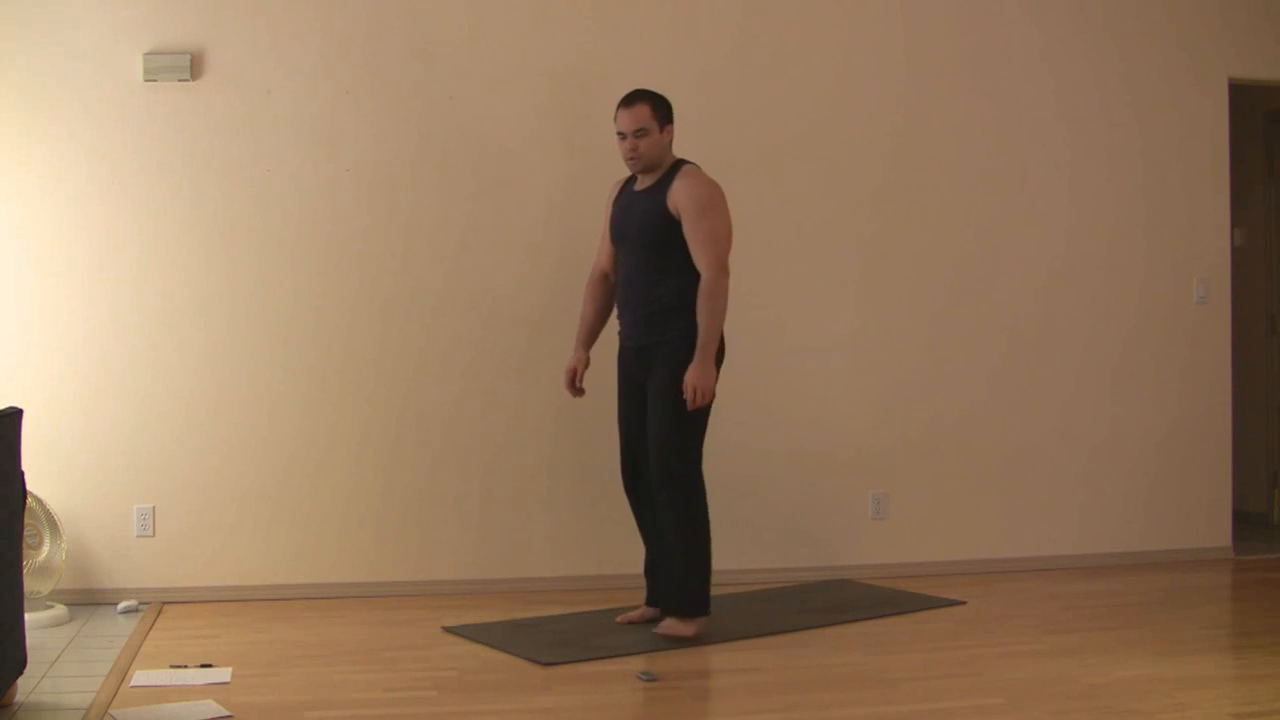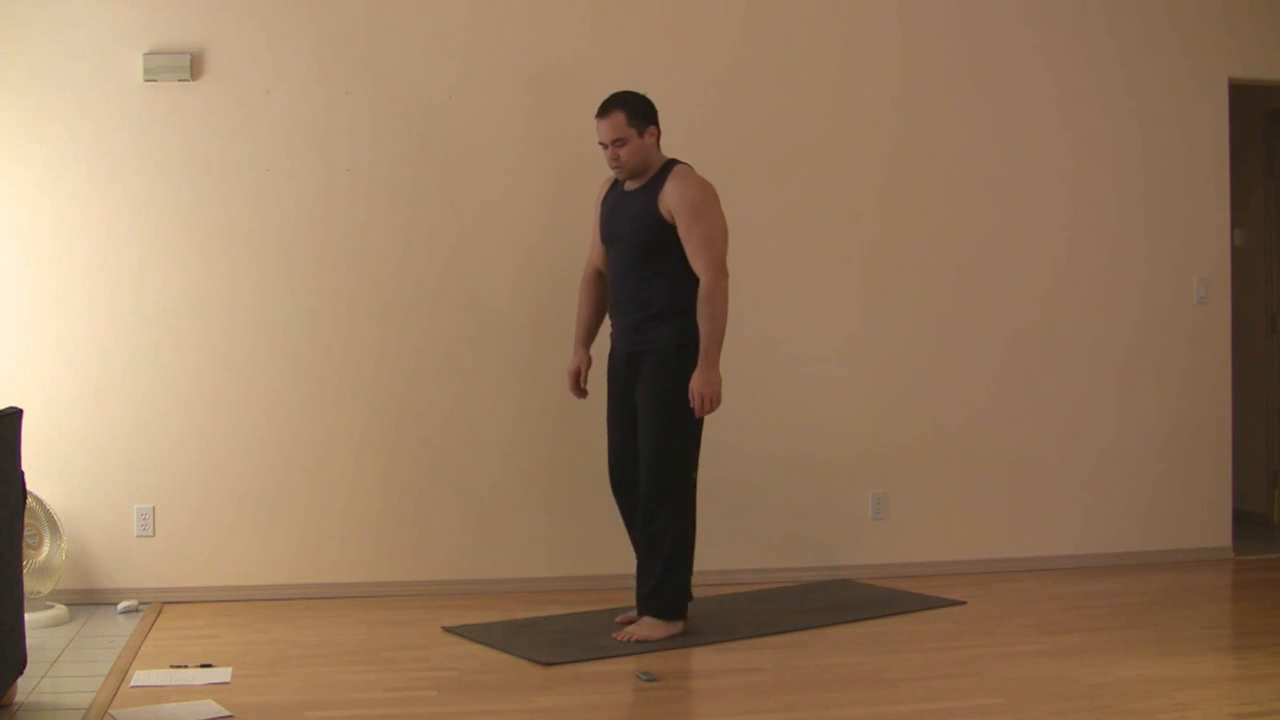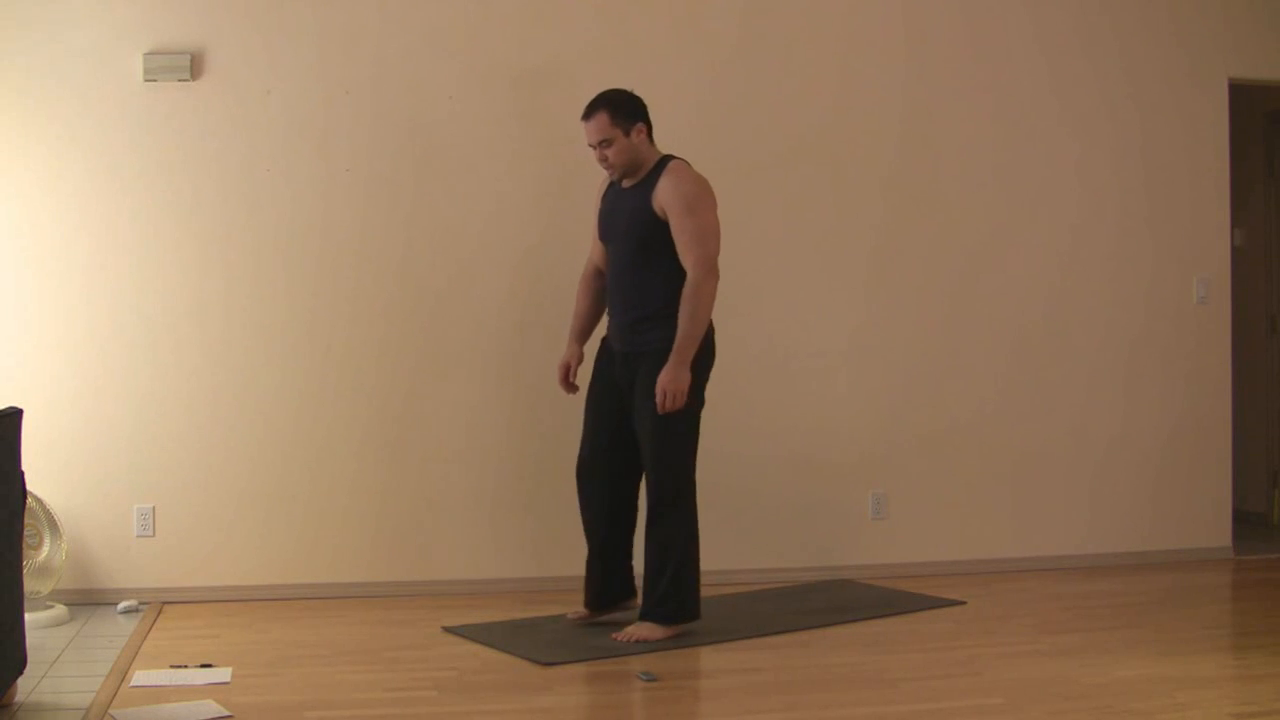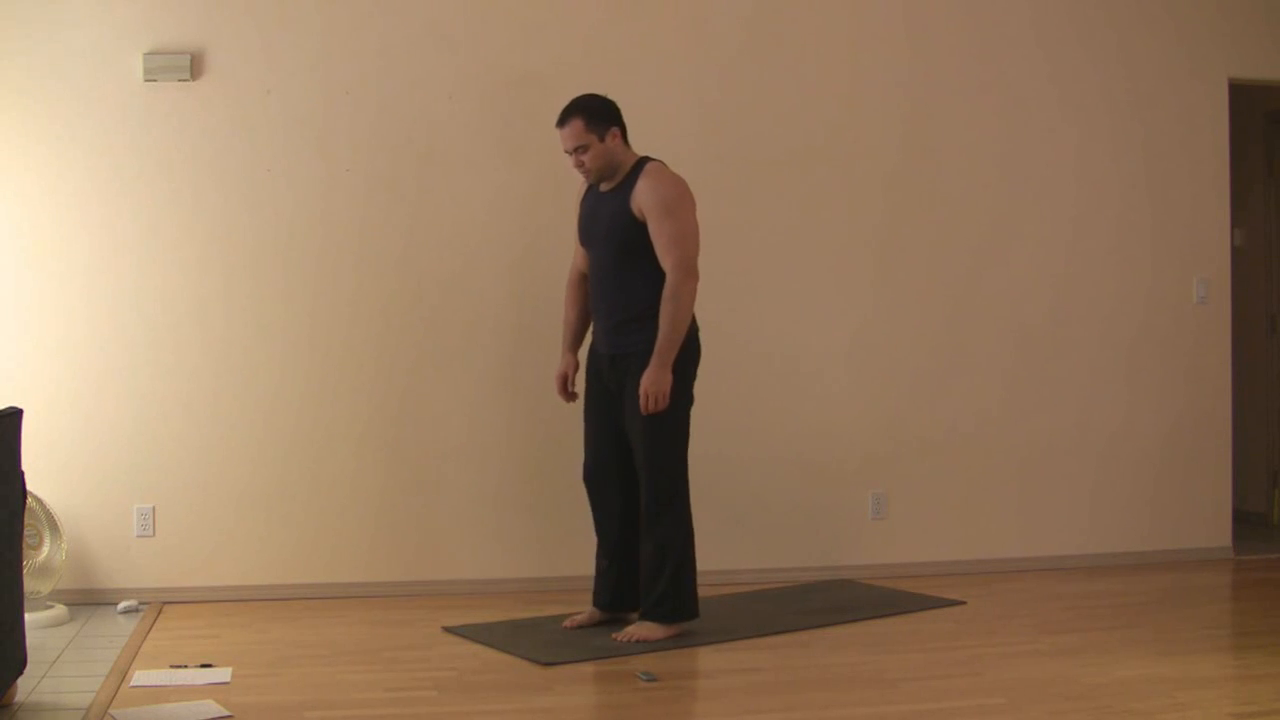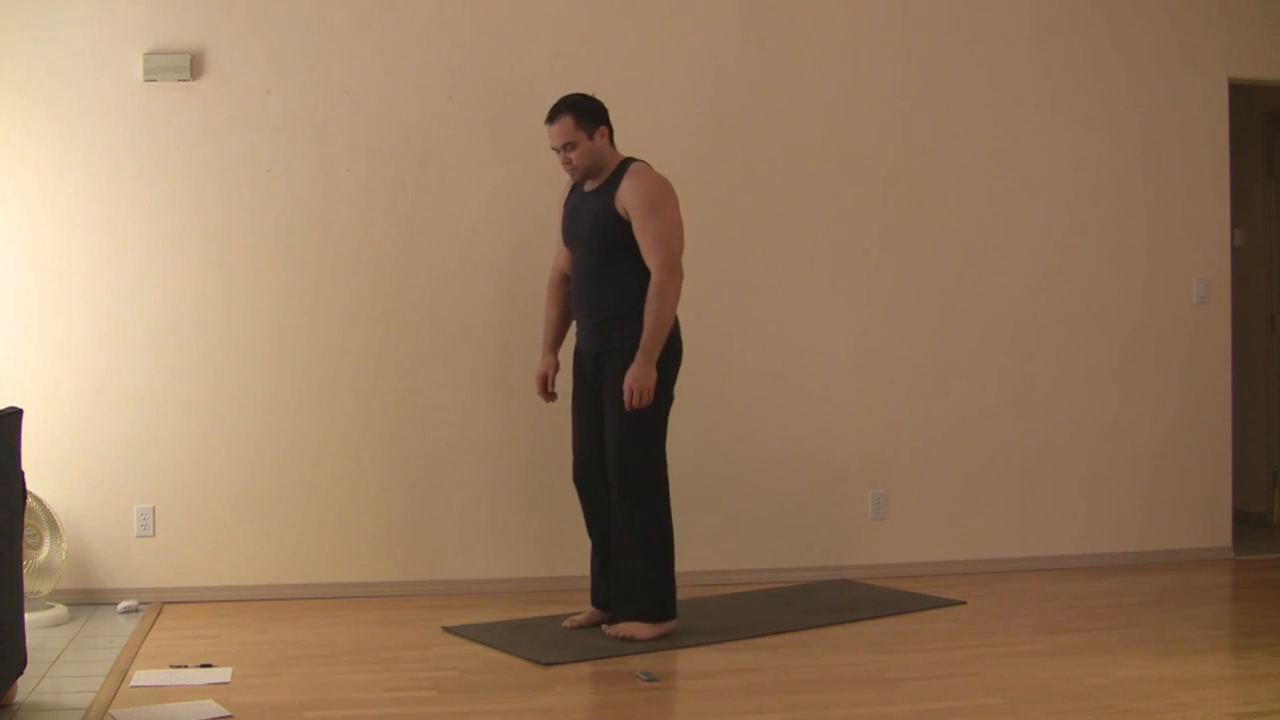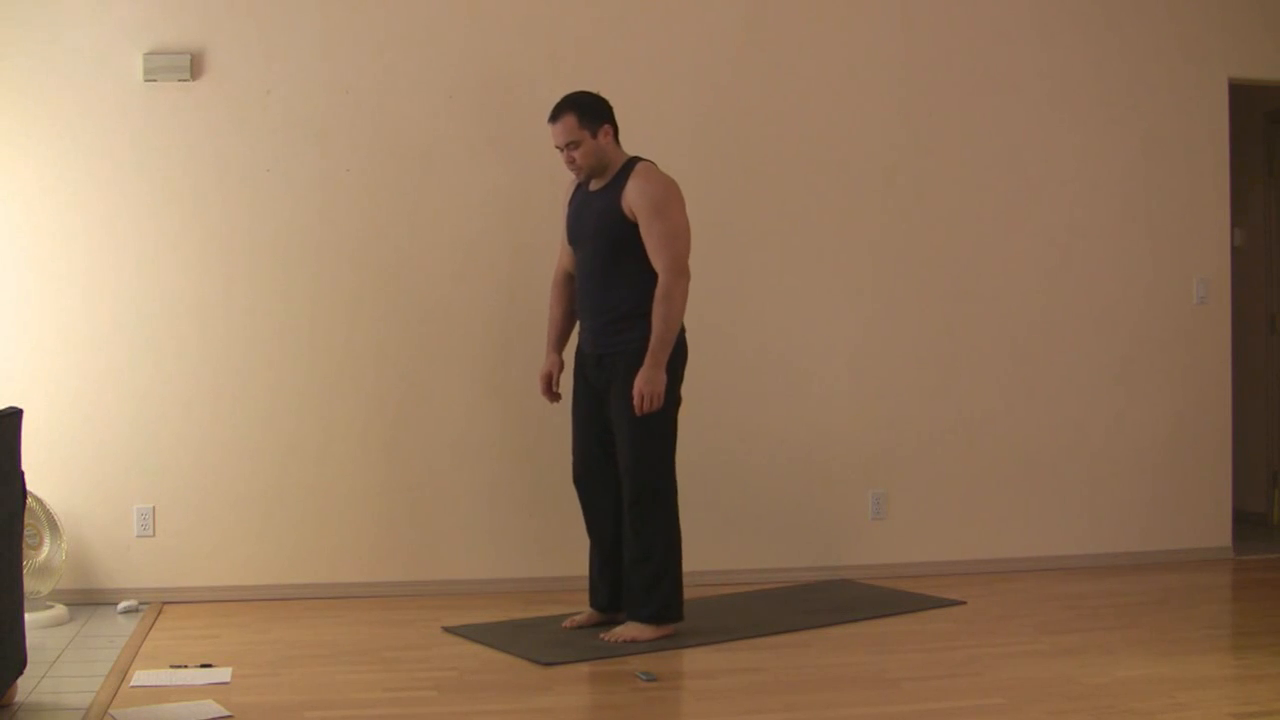
dt=0.4s
person 1, frame 1
left shoulder: (693, 188)
right shoulder: (621, 195)
left elbow: (714, 274)
right elbow: (604, 275)
left wrist: (704, 358)
right wrist: (582, 346)
left hip: (681, 351)
right hip: (635, 351)
left knee: (673, 471)
right knee: (640, 476)
left ankle: (689, 606)
right ankle: (664, 594)
person 1, frame 2
left shoulder: (684, 189)
right shoulder: (609, 193)
left elbow: (713, 277)
right elbow: (597, 273)
left wrist: (708, 364)
right wrist: (581, 346)
left hip: (674, 353)
right hip: (626, 352)
left knee: (663, 479)
right knee: (627, 477)
left ankle: (665, 609)
right ankle: (660, 594)
person 1, frame 3
left shoulder: (680, 185)
right shoulder: (610, 191)
left elbow: (702, 275)
right elbow: (597, 271)
left wrist: (680, 362)
right wrist: (575, 342)
left hip: (667, 357)
right hip: (619, 351)
left knee: (666, 483)
right knee: (597, 469)
left ankle: (669, 610)
right ankle: (607, 591)
person 1, frame 4
left shoulder: (658, 187)
right shoulder: (591, 194)
left elbow: (681, 276)
left wrist: (662, 364)
right wrist: (569, 351)
left hip: (655, 358)
right hip: (606, 356)
left knee: (659, 484)
right knee: (604, 478)
left ankle: (668, 609)
right ankle: (614, 597)
person 1, frame 5
left shoulder: (642, 186)
right shoulder: (575, 193)
left elbow: (666, 274)
right elbow: (563, 276)
left wrist: (647, 361)
right wrist: (549, 350)
left hip: (637, 355)
right hip: (592, 353)
left knee: (634, 478)
right knee: (592, 478)
left ankle: (650, 609)
right ankle: (610, 598)
person 1, frame 6
left shoulder: (648, 186)
right shoulder: (578, 192)
left elbow: (673, 276)
right elbow: (566, 275)
left wrist: (656, 365)
right wrist: (553, 350)
left hip: (641, 358)
right hip: (593, 355)
left knee: (644, 483)
right knee: (594, 478)
left ankle: (655, 611)
right ankle: (611, 599)
